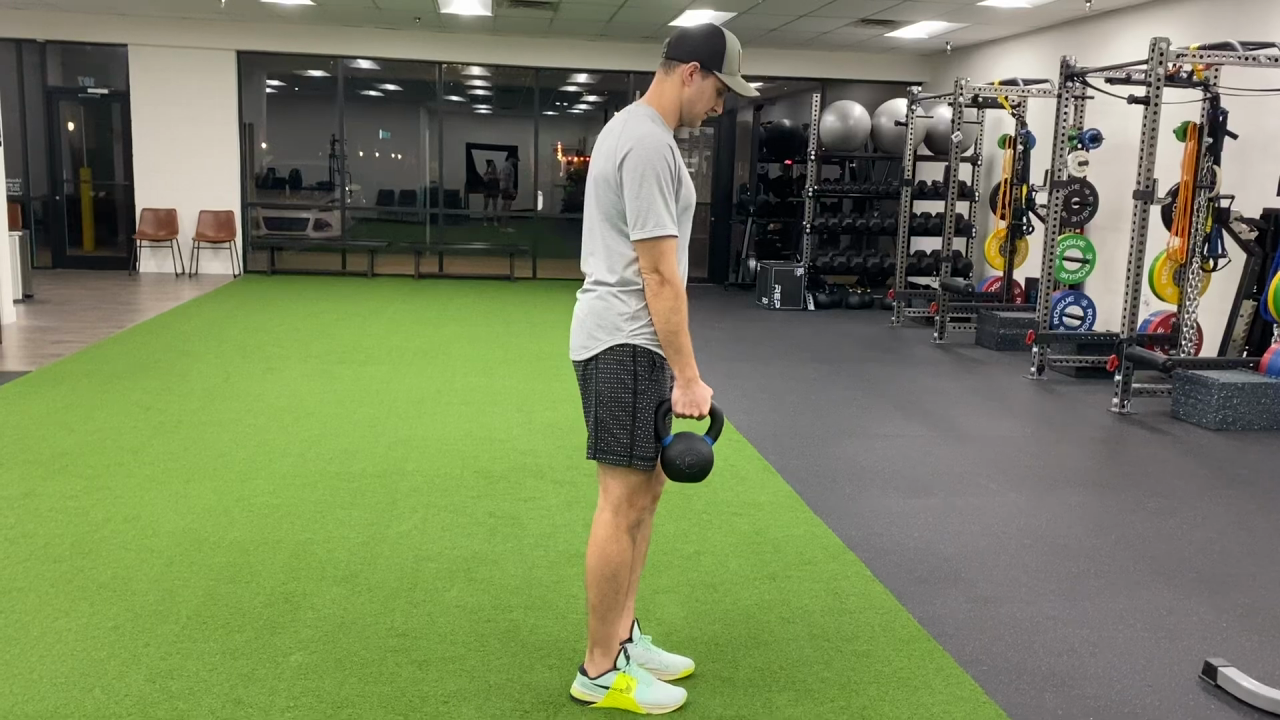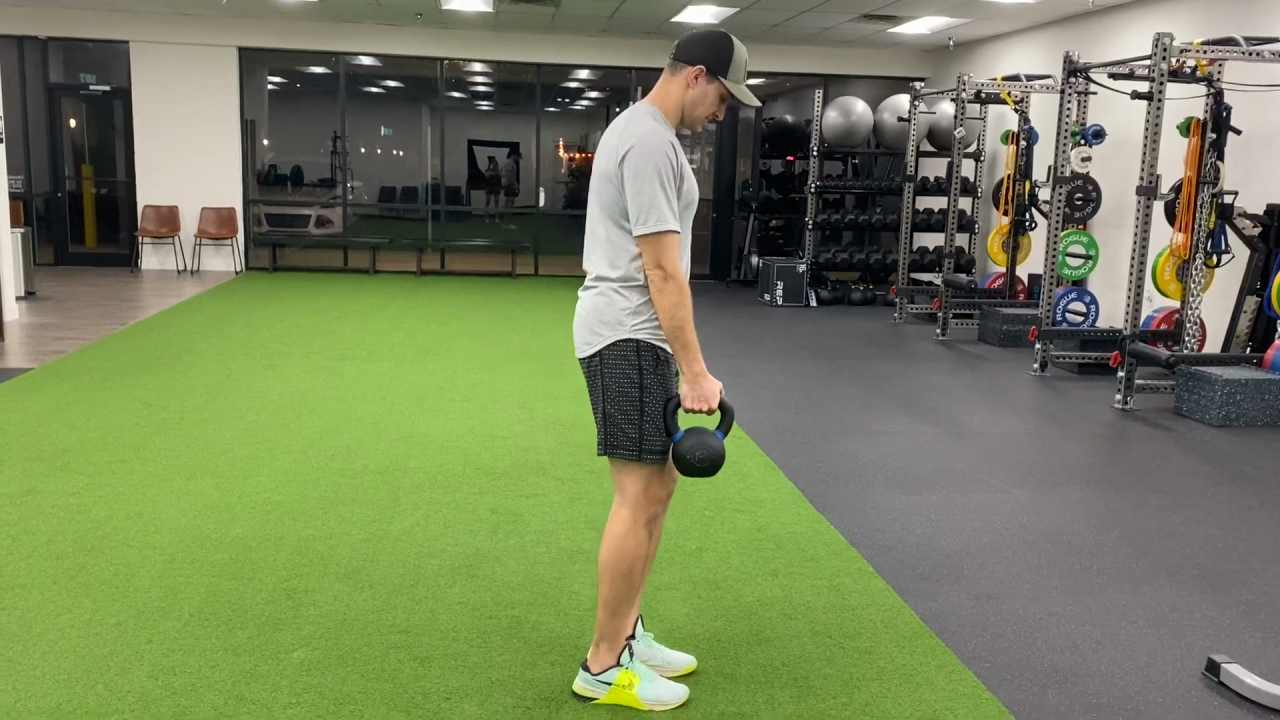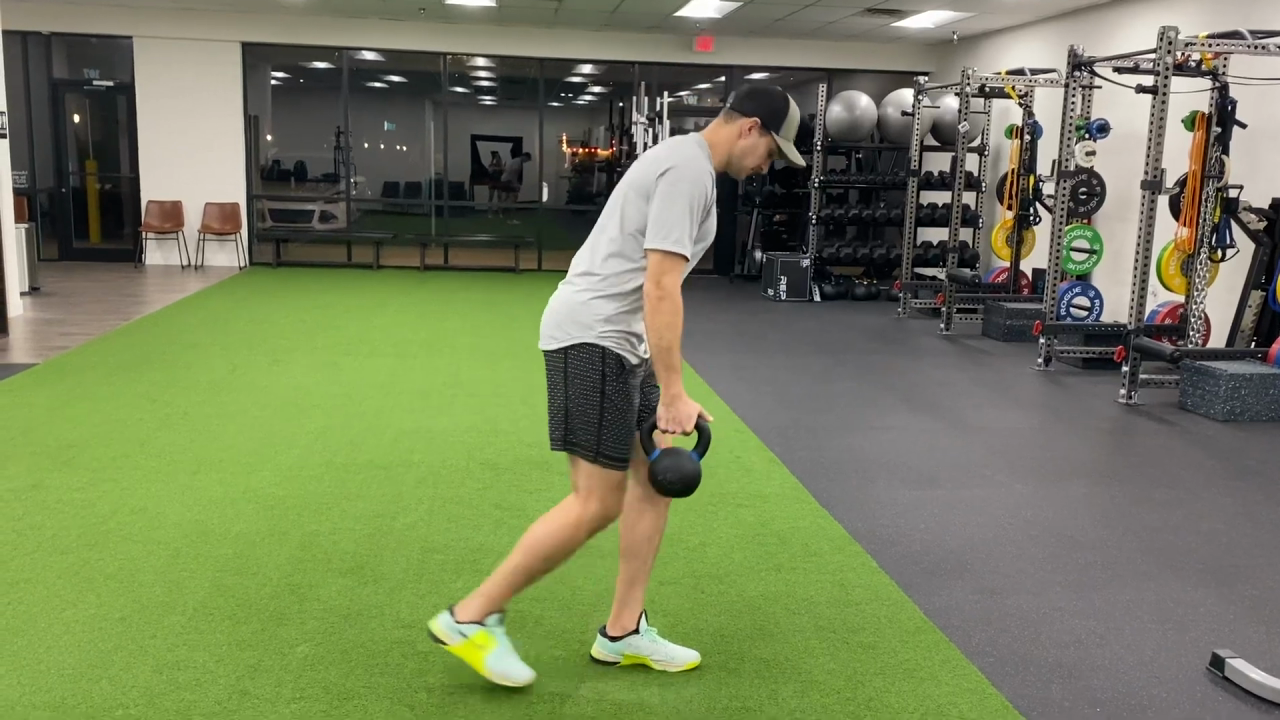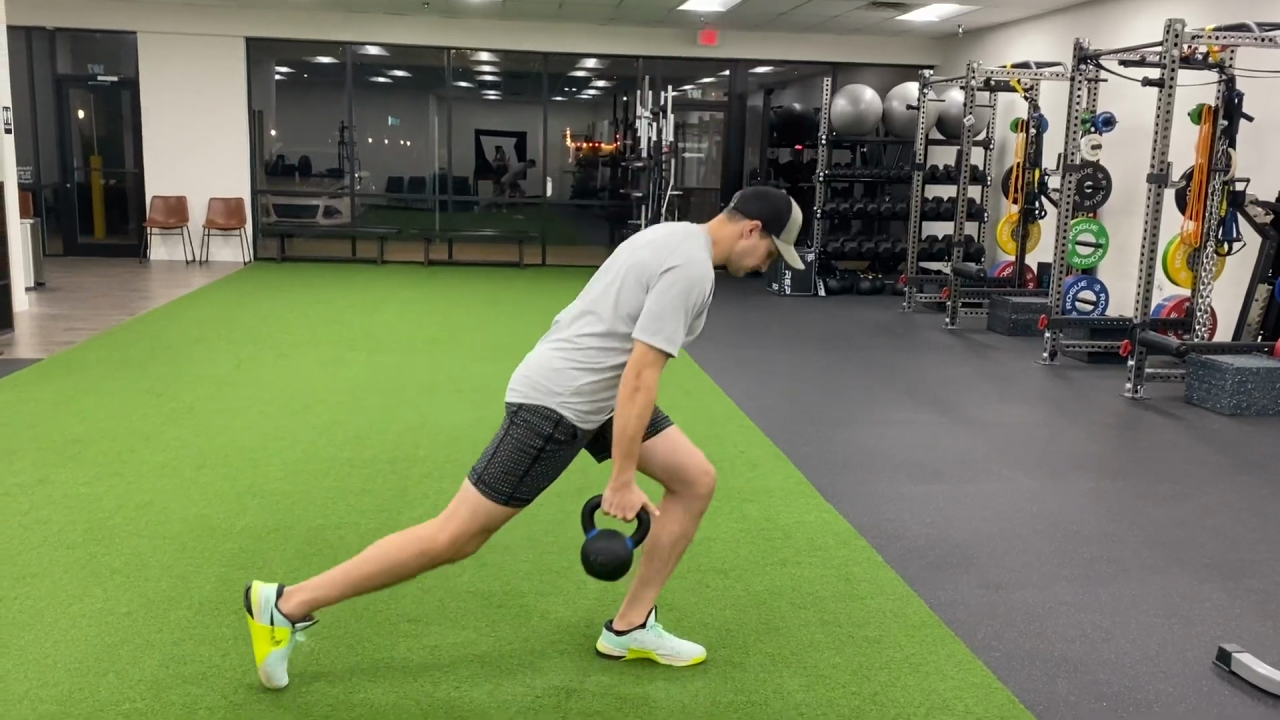
dt=0.3s
person 1, frame 1
left shoulder: (631, 129)
right shoulder: (649, 143)
right elbow: (660, 274)
right wrist: (687, 378)
left hip: (623, 339)
right hip: (627, 344)
left knee: (643, 496)
right knee: (623, 507)
left ankle: (622, 639)
person 1, frame 2
left shoulder: (640, 129)
right shoulder: (650, 140)
right elbow: (663, 269)
left wrist: (683, 364)
right wrist: (696, 372)
left hip: (629, 331)
right hip: (628, 336)
left knee: (654, 488)
right knee: (640, 501)
left ankle: (624, 638)
right ankle: (605, 668)
person 1, frame 3
left shoulder: (683, 158)
right shoulder: (691, 169)
right elbow: (661, 288)
left wrist: (666, 384)
right wrist: (673, 395)
left hip: (615, 338)
right hip: (595, 337)
left knee: (658, 477)
right knee: (598, 503)
left ankle: (623, 632)
right ankle: (471, 618)
person 1, frame 4
left shoulder: (676, 236)
right shoulder: (693, 270)
right elbow: (641, 376)
right wrist: (622, 480)
left hip: (587, 386)
right hip: (559, 399)
left knee: (695, 483)
right knee: (456, 534)
left ankle: (630, 628)
right ankle: (281, 605)
